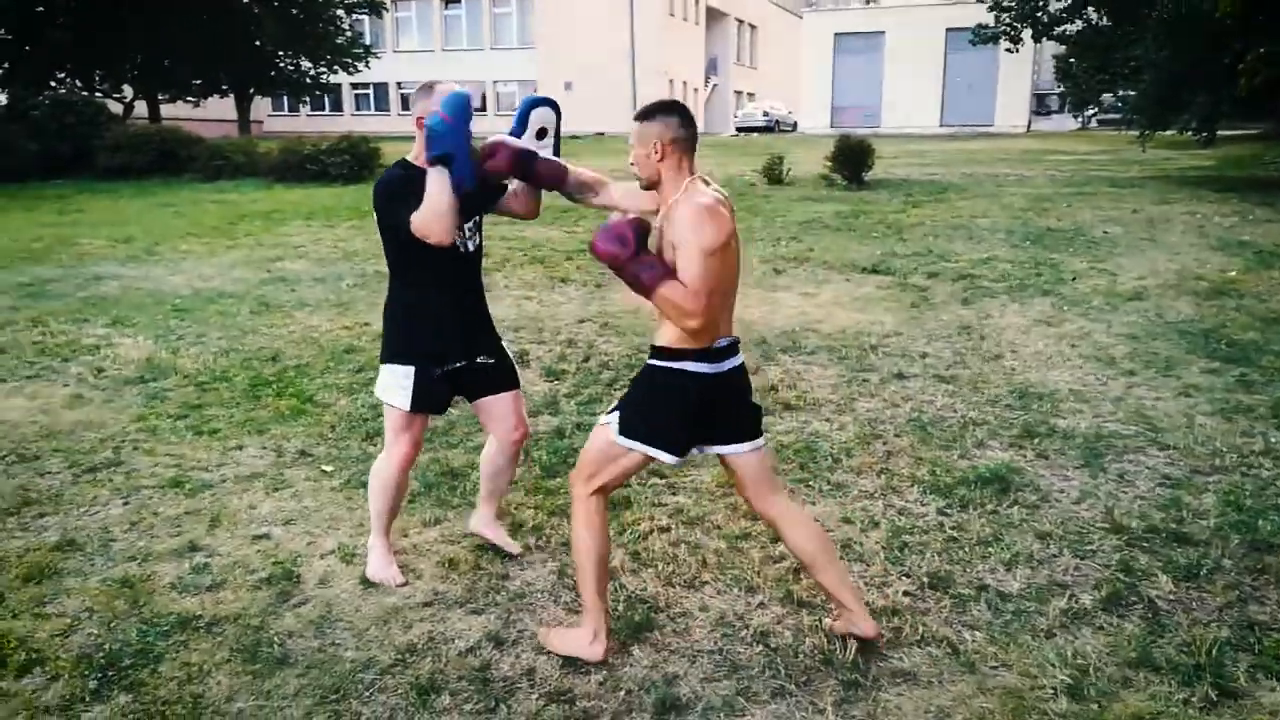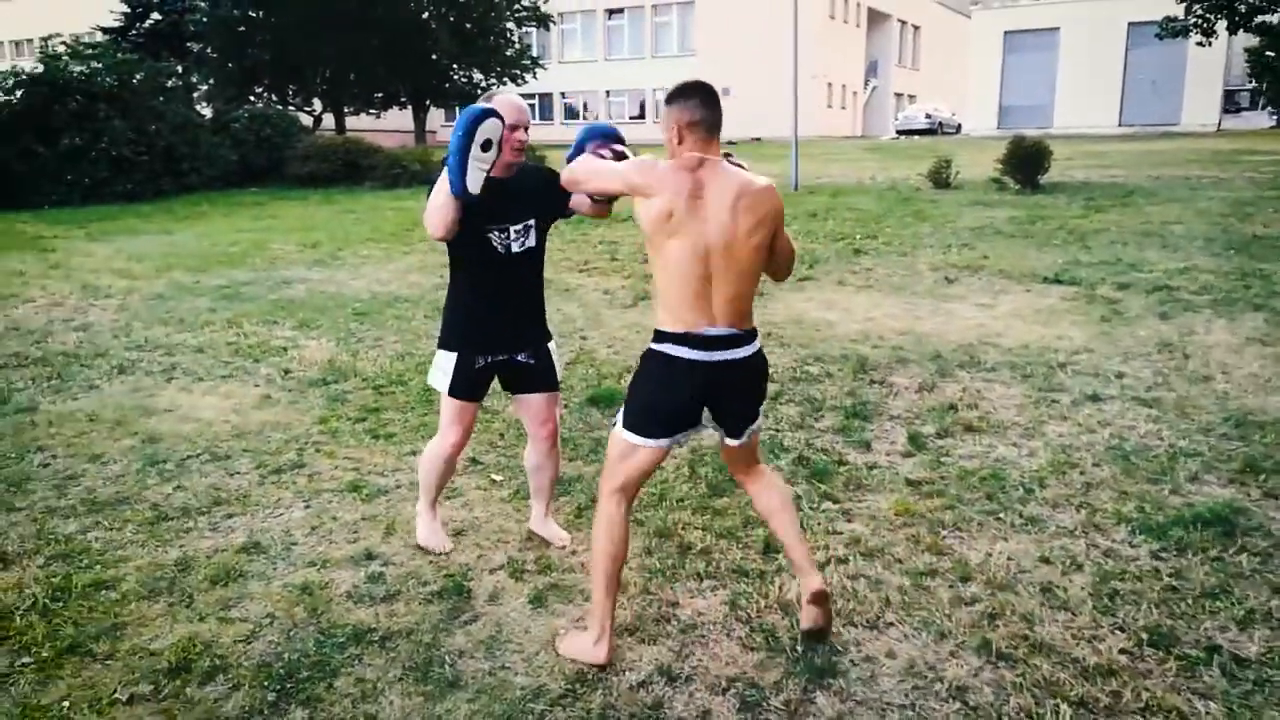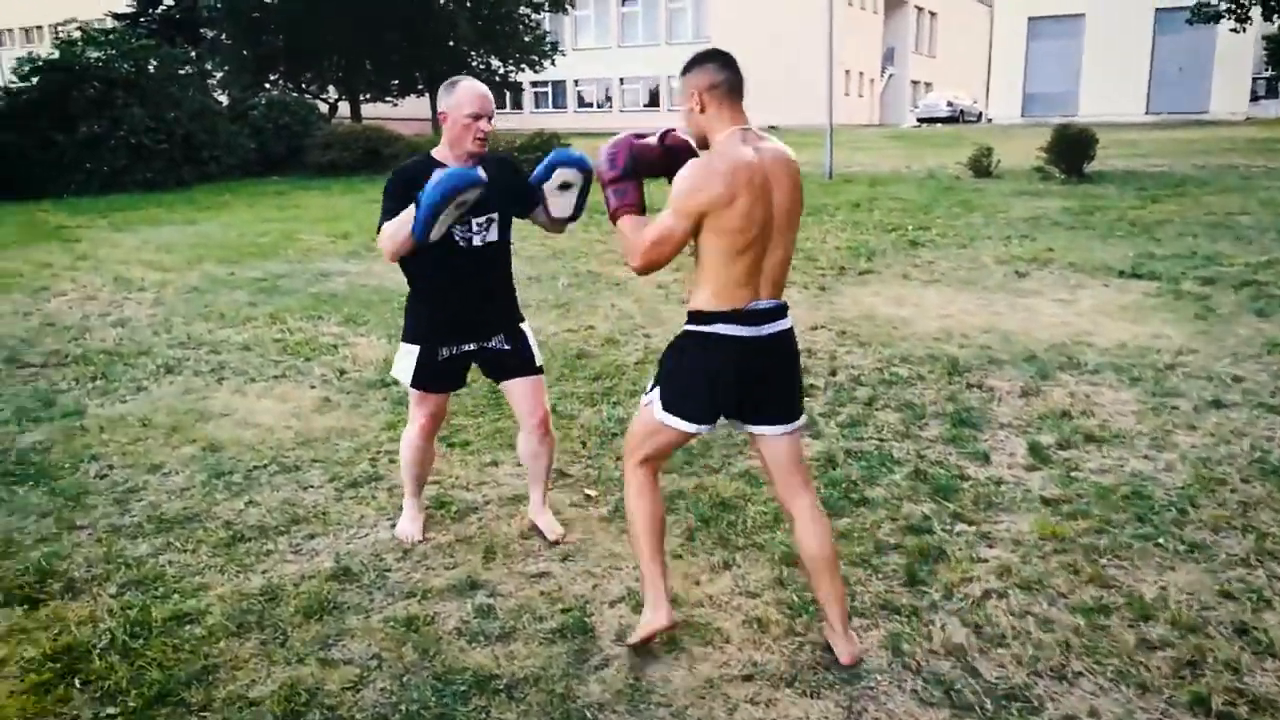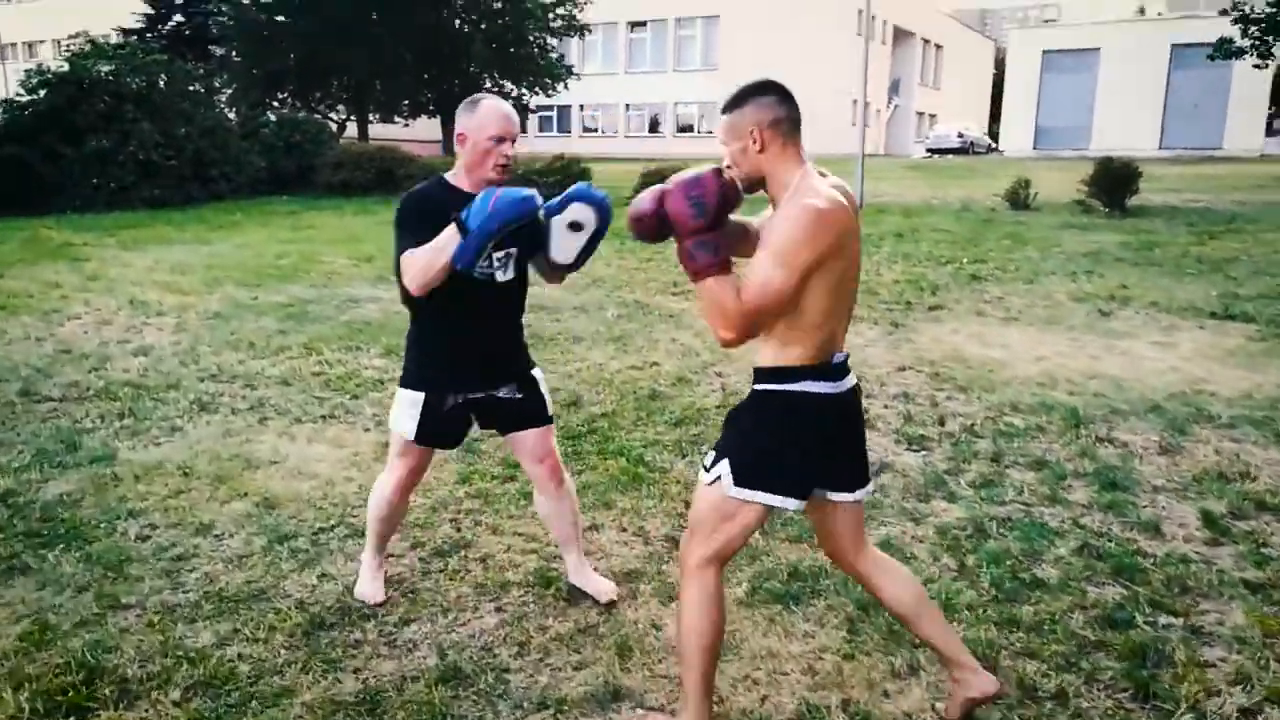
dt=1s
person 1, frame 1
left shoulder: (697, 211)
right shoulder: (677, 197)
left elbow: (693, 318)
right elbow: (600, 188)
left wrist: (634, 263)
right wrist: (529, 162)
left hip: (676, 380)
right hip: (725, 373)
left knee: (586, 487)
right knee: (771, 499)
left ankle: (591, 632)
right ankle: (857, 614)
person 1, frame 2
left shoulder: (655, 177)
right shoulder: (763, 192)
left elbow: (574, 176)
right elbow: (782, 268)
left wrist: (603, 154)
left hip: (675, 362)
right hip: (740, 360)
left knee: (615, 491)
right knee: (748, 468)
left ankle: (595, 636)
right ankle: (807, 577)
person 1, frame 3
left shoulder: (705, 172)
right shoulder: (785, 160)
left elbow: (642, 258)
left wrist: (620, 186)
left hip: (712, 345)
right hip: (774, 339)
left knee: (639, 461)
right knee: (796, 490)
left ankle: (655, 603)
right ankle: (841, 636)
person 1, frame 4
left shoulder: (805, 213)
right shoulder: (826, 190)
left elbow: (731, 328)
right elbow: (759, 236)
left wrist: (696, 236)
right wrist: (695, 214)
left hip: (789, 409)
right hip: (833, 398)
left knee: (701, 556)
right knee: (854, 552)
person 2, frame 1
left shoulder: (462, 173)
right shoulder: (394, 184)
left elbow: (525, 207)
right elbow: (439, 232)
right wrist: (441, 165)
left hip: (475, 332)
right hip: (417, 342)
left knee: (512, 429)
right knee: (401, 451)
left ankle: (485, 516)
right ankle: (378, 544)
person 2, frame 2
left shoulder: (537, 181)
right shoulder: (456, 183)
left elbow: (598, 207)
right elbow: (438, 229)
right wrist: (460, 161)
left hip: (528, 333)
right hip: (469, 336)
left knee: (545, 429)
right knee: (453, 436)
left ankle: (541, 515)
right ankle: (426, 511)
person 2, frame 3
left shoulder: (504, 170)
right shoulder: (409, 178)
left elbow: (550, 222)
right elbow: (390, 246)
right wrist: (428, 206)
left hip: (500, 320)
right hip: (435, 326)
left knee: (537, 415)
right knee: (425, 420)
left ankle: (538, 504)
right ankle: (412, 505)
person 2, frame 4
left shoulder: (517, 202)
right shoulder: (422, 204)
left elbow: (551, 273)
right elbow: (417, 281)
left wrist: (568, 245)
right wrist: (468, 227)
left hip: (507, 364)
right hip: (438, 369)
left knee: (548, 466)
right knee: (404, 472)
left ankle: (578, 566)
right ankle: (373, 557)
